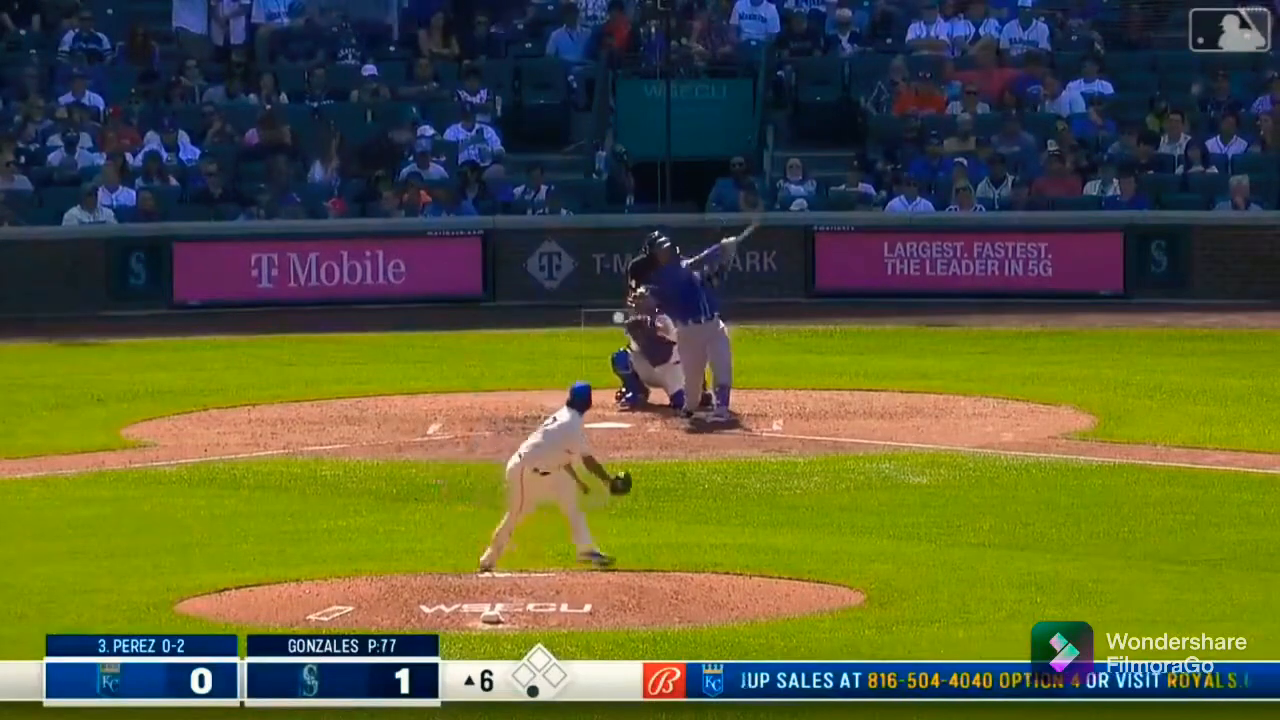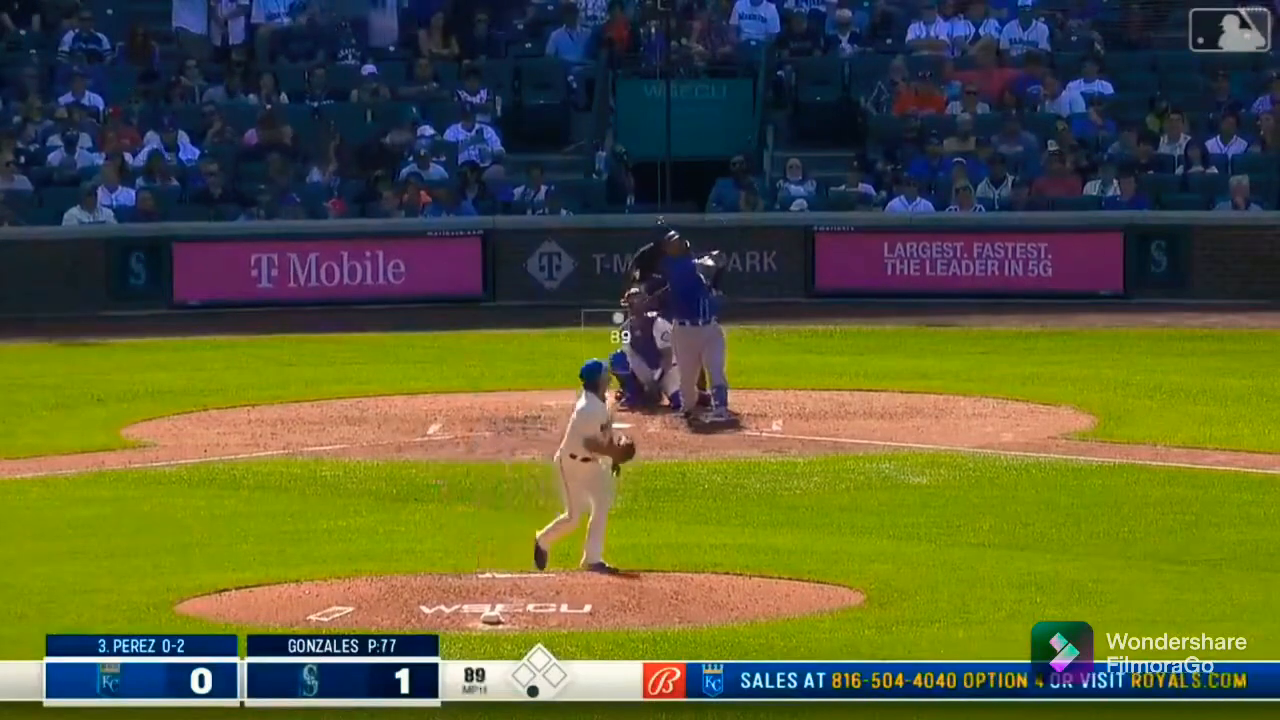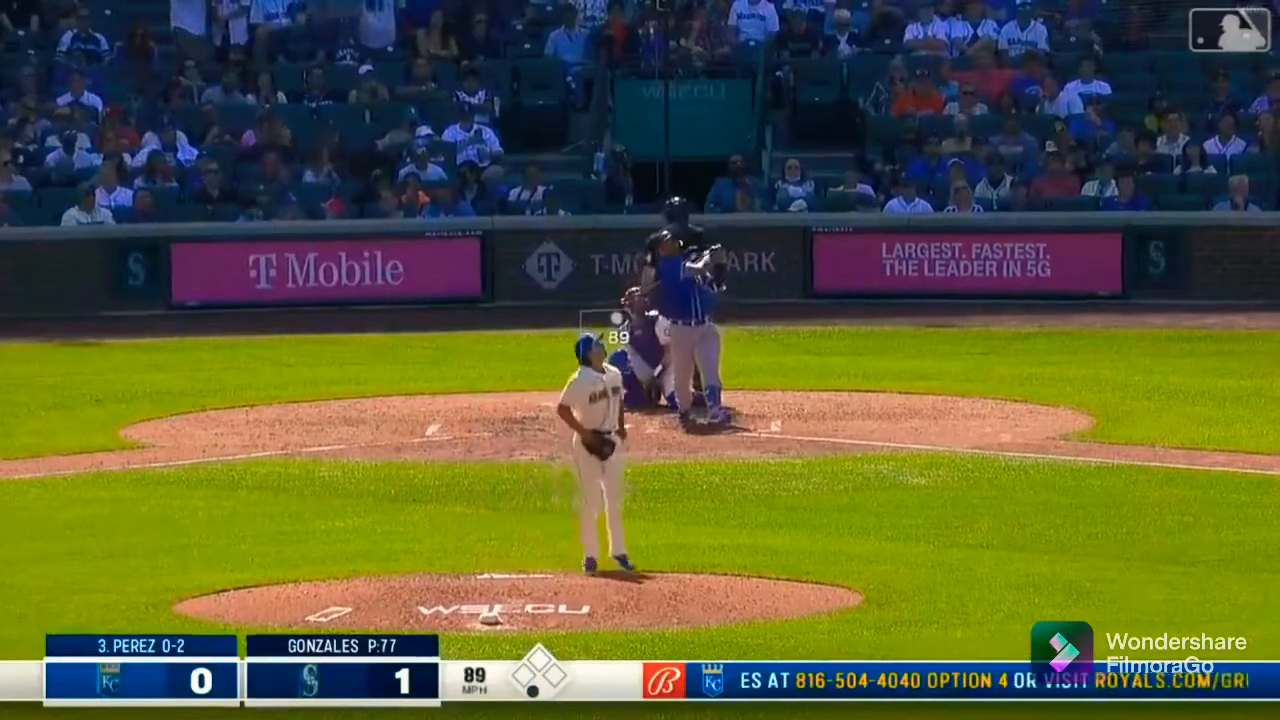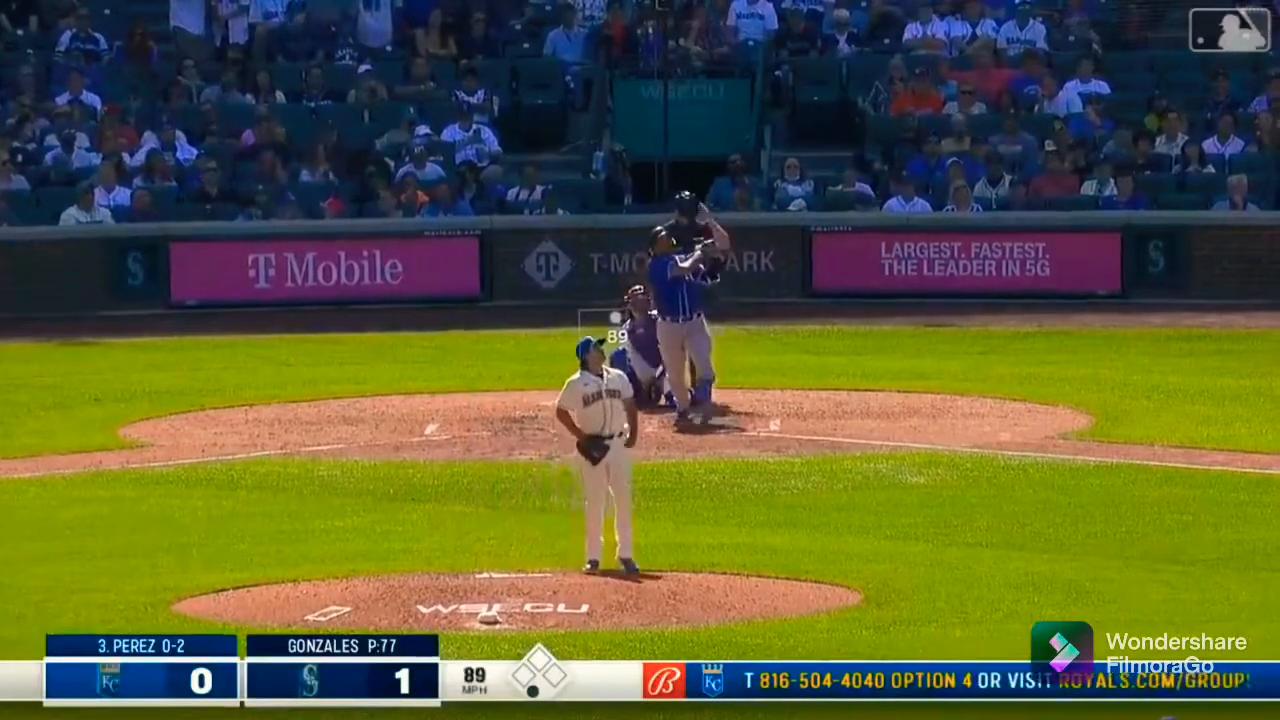
dt=0.3s
person 1, frame 1
left shoulder: (563, 416)
right shoulder: (574, 427)
right elbow: (589, 463)
left wrist: (576, 479)
right wrist: (608, 480)
right hip: (527, 472)
left knee: (570, 503)
right knee: (515, 519)
left ankle: (588, 551)
right ankle: (489, 561)
person 1, frame 2
left shoulder: (603, 400)
right shoulder: (588, 408)
left elbow: (606, 432)
right elbow: (591, 444)
left wrist: (614, 453)
right wrist: (615, 453)
left hip: (591, 461)
right hip: (572, 463)
left knee: (602, 505)
right knee: (573, 516)
left ankle: (593, 559)
right ankle: (543, 541)
person 1, frame 3
left shoulder: (614, 374)
right shoulder: (580, 380)
right elbow: (562, 409)
left wrist: (621, 427)
right wrist: (584, 433)
left hip: (611, 442)
right hip: (588, 444)
left knee: (615, 497)
right knee: (591, 499)
left ankle: (619, 551)
right ankle: (590, 555)
person 1, frame 4
left shoulder: (619, 377)
right shoulder: (576, 383)
left elbow: (630, 405)
right elbow: (560, 411)
left wrist: (633, 432)
right wrist: (579, 435)
left hip: (617, 445)
right hip: (591, 448)
left knee: (623, 500)
right knee: (595, 503)
left ankle: (625, 555)
right ankle: (593, 557)
person 2, frame 1
left shoulder: (687, 265)
right shoulder: (664, 274)
right elbow: (693, 265)
right wrist: (721, 247)
left hip: (713, 324)
right hip: (689, 330)
left knee: (722, 367)
right knee: (693, 375)
left ankle: (721, 409)
right ankle: (691, 407)
person 2, frame 2
left shoulder: (689, 265)
right shoulder: (674, 265)
left hip: (711, 327)
right hip: (686, 329)
left knee: (716, 369)
right knee: (688, 375)
left ankle: (720, 409)
right ankle: (688, 408)
person 2, frame 3
left shoulder: (691, 262)
right shoulder: (667, 266)
right elbow: (698, 269)
left wrist: (710, 258)
right wrist: (708, 257)
left hip: (706, 327)
right hip: (680, 329)
left knee: (710, 370)
right knee: (682, 375)
left ankle: (715, 410)
right ankle: (684, 409)
person 2, frame 4
left shoulder: (685, 257)
right shoulder: (657, 264)
right elbow: (684, 269)
left wrist: (704, 253)
right wrist: (700, 253)
left hip: (695, 322)
right hip: (669, 325)
left knee: (704, 365)
right knee: (675, 373)
right ankle: (683, 409)
